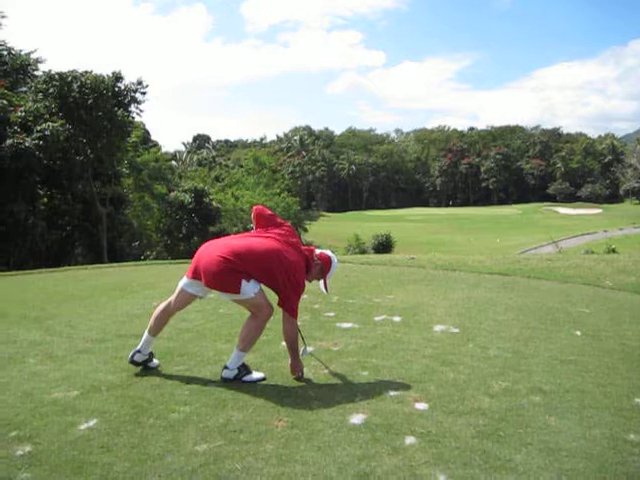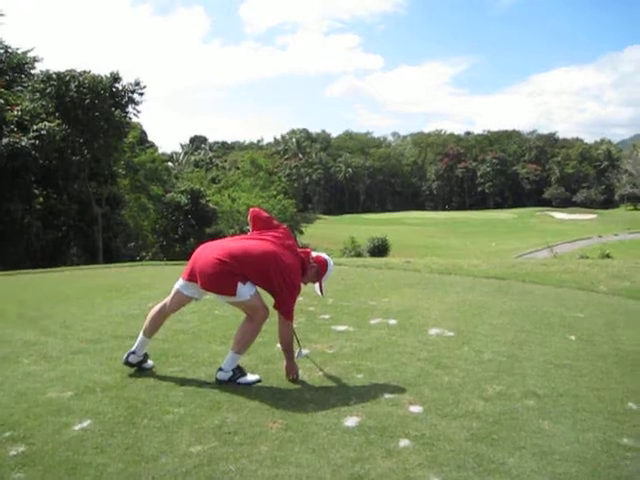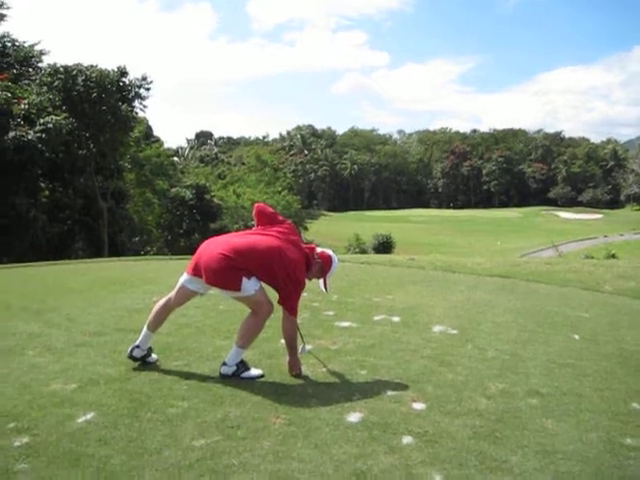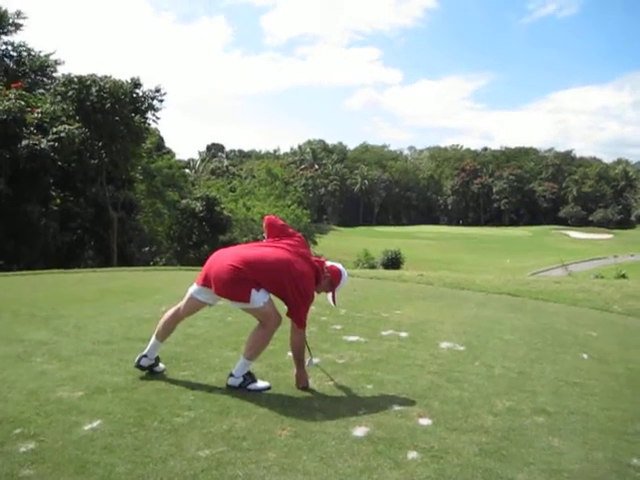
dt=0.5s
person 1, frame 1
left shoulder: (287, 232)
right shoulder: (296, 274)
left elbow: (257, 210)
right elbow: (289, 319)
right wrist: (295, 359)
left hip: (207, 250)
right hip: (224, 266)
left knee: (173, 304)
right knee: (263, 310)
left ankle: (141, 353)
right ankle: (233, 369)
person 1, frame 2
left shoulder: (284, 235)
right shoulder: (292, 276)
left elbow: (253, 212)
right elbow: (285, 322)
right wrist: (290, 361)
left hip: (204, 252)
right hip: (220, 268)
left knee: (169, 305)
right knee: (259, 313)
left ankle: (136, 354)
right ankle: (228, 371)
person 1, frame 3
left shoulder: (288, 230)
right shoulder: (296, 272)
left elbow: (258, 208)
right elbow: (289, 317)
right wrist: (293, 357)
left hip: (208, 248)
right hip: (225, 264)
left knee: (173, 300)
right knee: (263, 308)
left ankle: (140, 348)
right ankle: (232, 365)
person 1, frame 4
left shoulder: (298, 243)
right shoulder: (305, 284)
left elbow: (269, 220)
right elbow: (298, 330)
right wrist: (300, 370)
left hip: (219, 259)
right hip: (234, 275)
left knee: (182, 310)
right knee: (271, 320)
left ankle: (147, 357)
right ankle: (238, 376)
